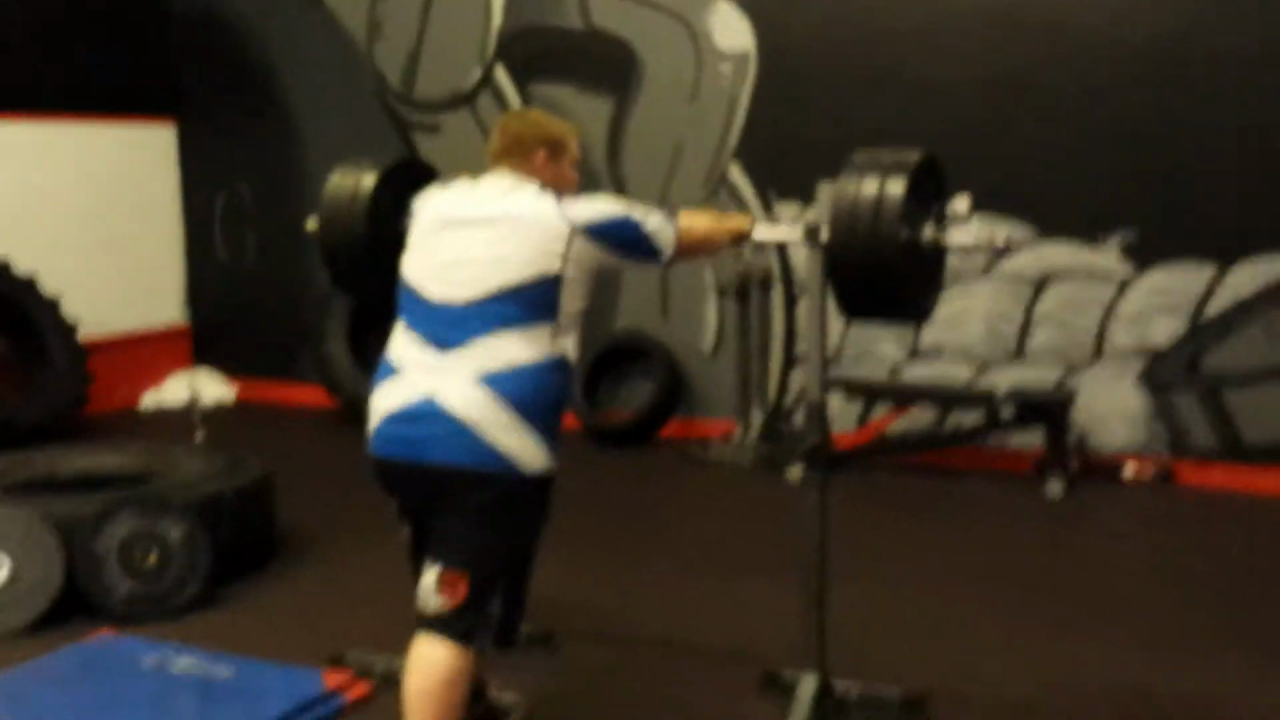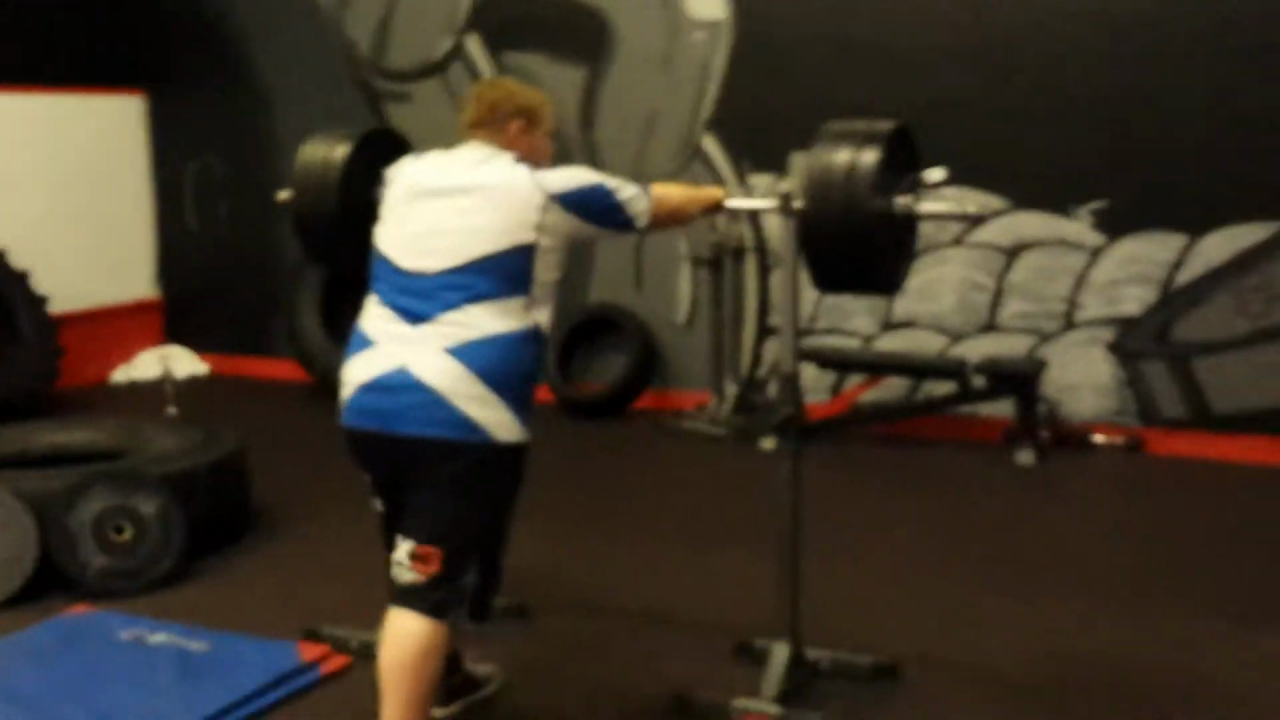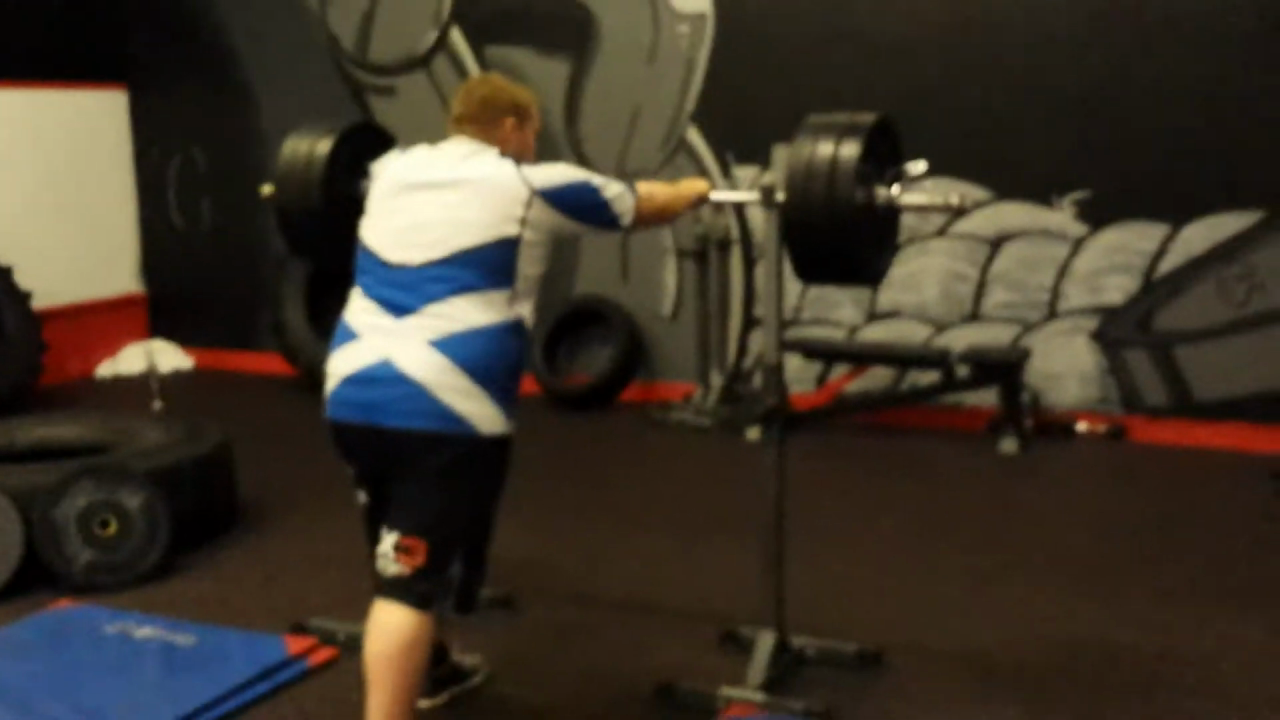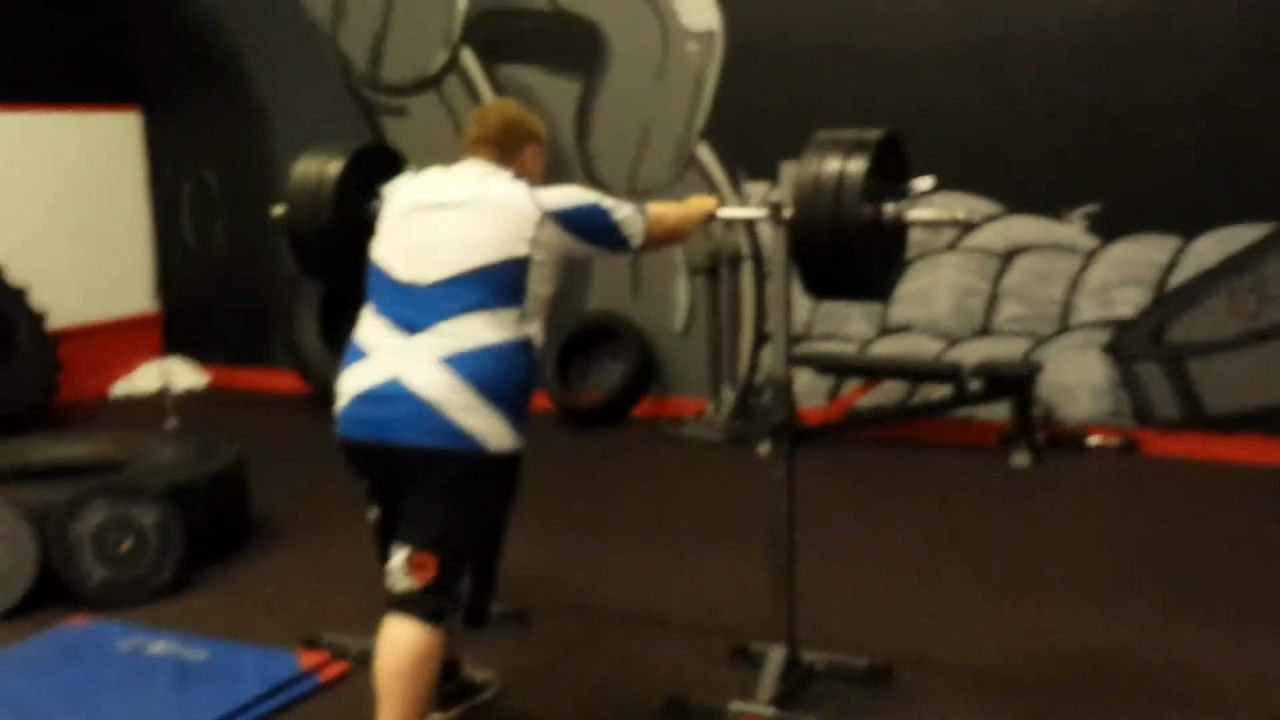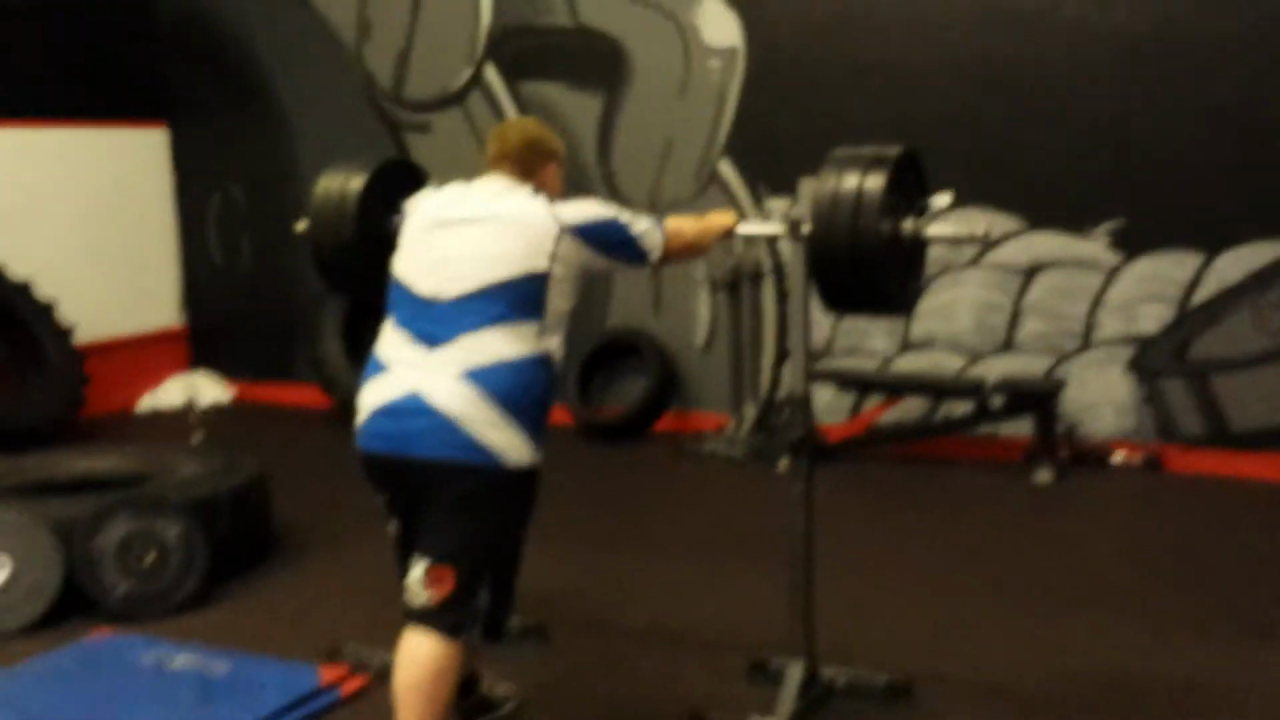
dt=0.1s
person 1, frame 1
left shoulder: (433, 204)
right shoulder: (572, 221)
right elbow: (685, 235)
right wrist: (733, 227)
left hip: (396, 429)
right hip: (484, 444)
left knee: (450, 588)
right knee: (449, 612)
person 1, frame 2
left shoulder: (408, 176)
right shoulder: (546, 191)
right elbow: (659, 206)
right wrist: (708, 195)
left hip: (368, 401)
right hip: (458, 415)
left knee: (429, 561)
right knee: (424, 584)
person 1, frame 3
left shoulder: (393, 169)
right shoulder: (531, 186)
right elbow: (644, 204)
right wrist: (693, 190)
left hip: (353, 394)
right hip: (441, 409)
left knee: (413, 552)
right knee: (408, 577)
left ankle: (430, 667)
person 1, frame 4
left shoulder: (405, 192)
right shoulder: (542, 208)
right elbow: (653, 226)
right wrist: (699, 208)
left hip: (362, 413)
right hip: (451, 426)
left knee: (423, 567)
right knee: (419, 593)
person 1, frame 5
left shoulder: (426, 207)
right shoulder: (561, 222)
right elbow: (672, 239)
right wrist: (719, 223)
left hip: (383, 426)
right hip: (470, 439)
left knee: (443, 578)
right knee: (437, 606)
